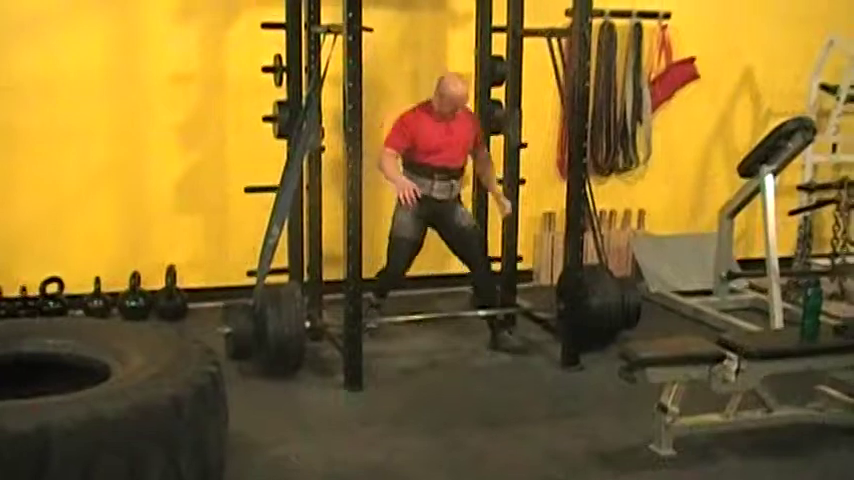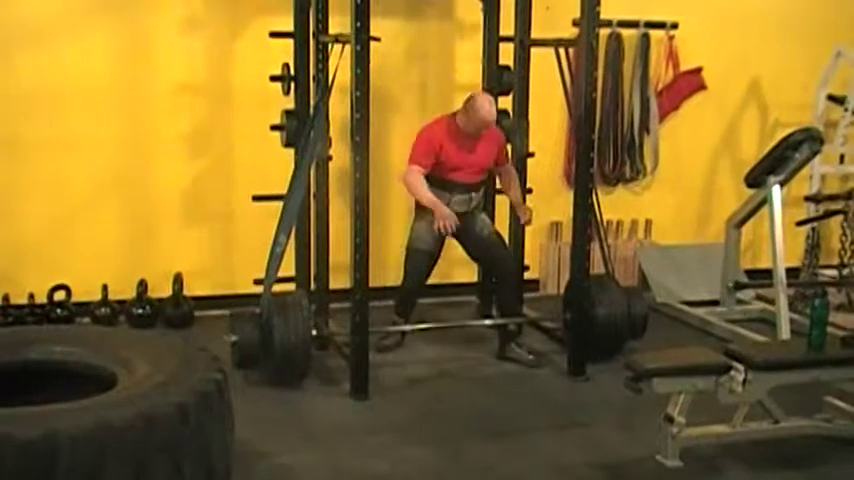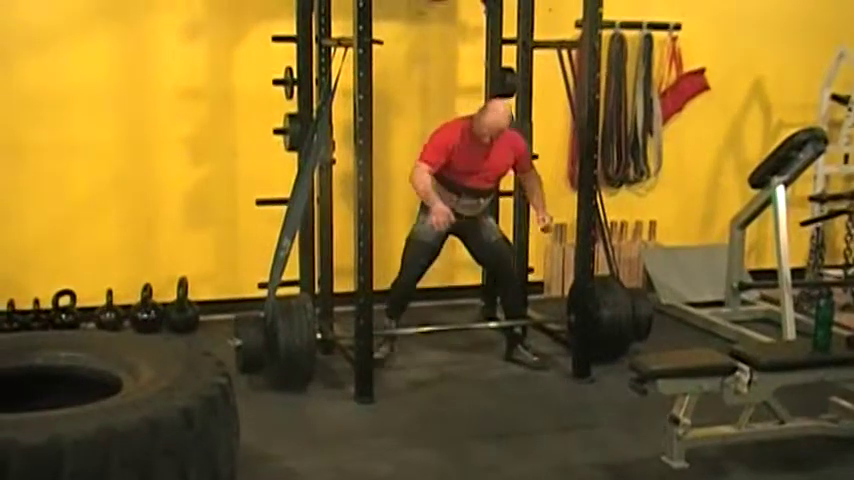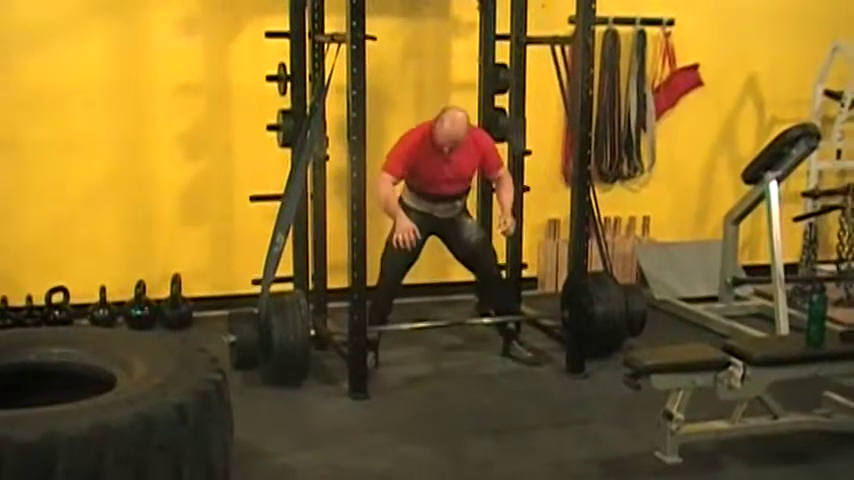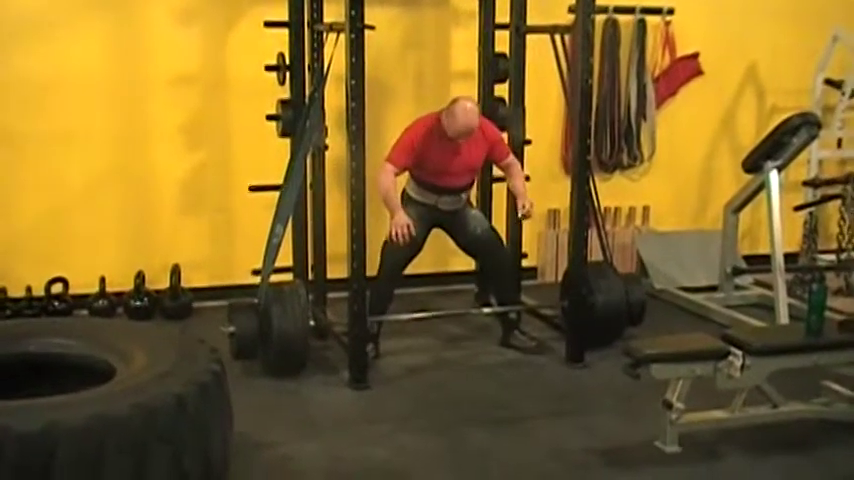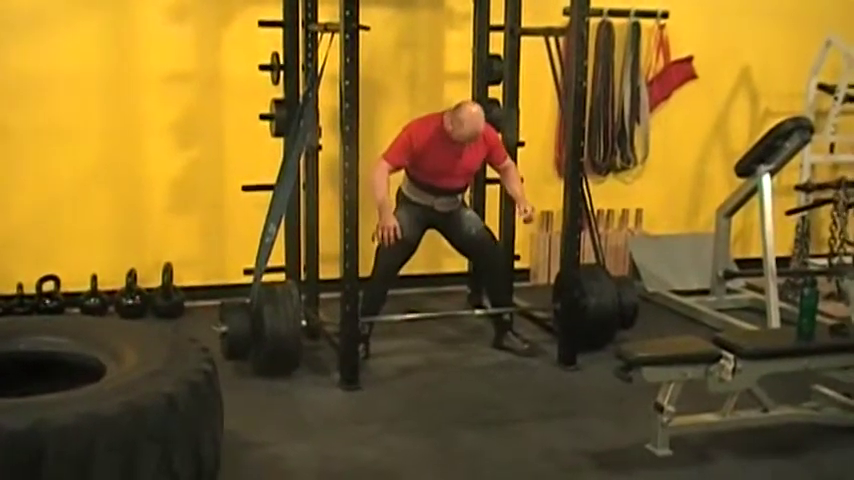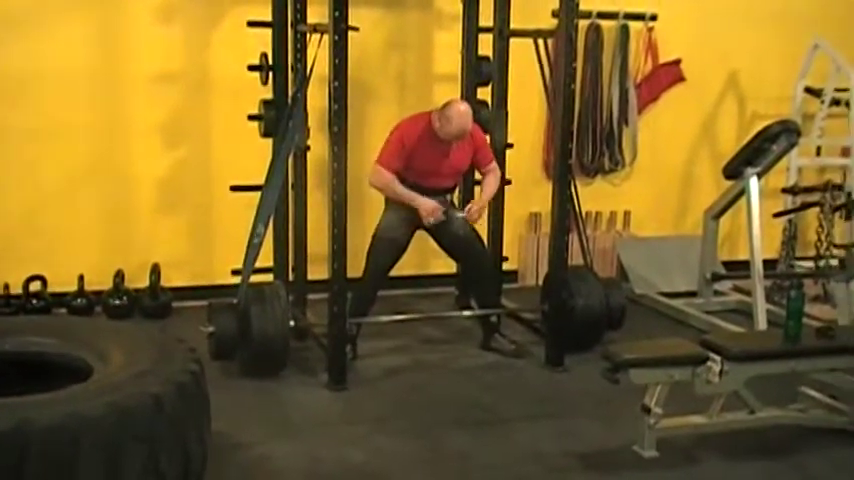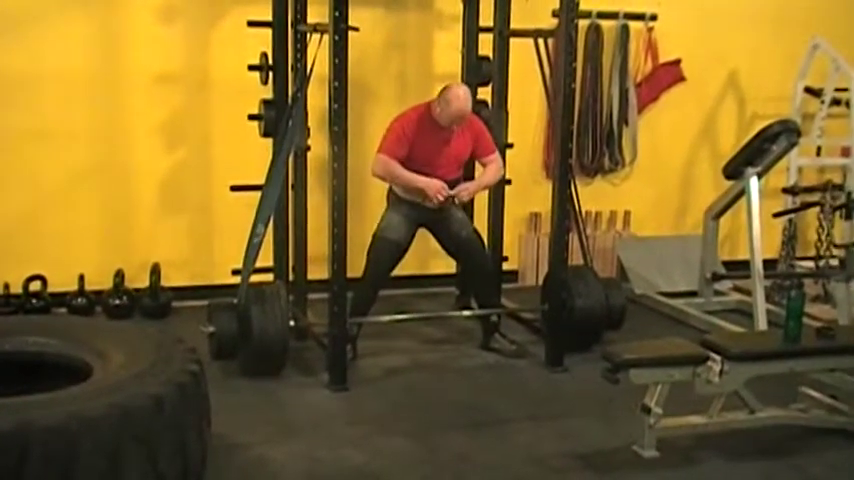
dt=0.4s
person 1, frame 1
left shoulder: (470, 121)
right shoulder: (412, 120)
left elbow: (482, 157)
right elbow: (386, 157)
left wrist: (497, 194)
right wrist: (400, 180)
left hip: (450, 201)
right hip: (415, 199)
left knee: (479, 257)
right knee: (398, 263)
left ankle: (498, 329)
right ankle: (374, 304)
person 1, frame 2
left shoulder: (495, 135)
right shoulder: (434, 133)
left elbow: (505, 170)
right elbow: (412, 175)
left wrist: (518, 204)
right wrist: (438, 207)
left hip: (471, 211)
right hip: (435, 212)
left knee: (506, 267)
right knee: (415, 275)
left ankle: (509, 340)
right ankle: (398, 328)
person 1, frame 3
left shoulder: (515, 142)
right shoulder: (450, 133)
left elbow: (529, 176)
right elbow: (419, 173)
left wrist: (540, 209)
right wrist: (435, 204)
left hip: (477, 214)
right hip: (440, 210)
left knee: (510, 271)
right knee: (410, 270)
left ankle: (516, 342)
right ankle: (386, 334)
person 1, frame 4
left shoulder: (481, 141)
right shoulder: (413, 141)
left elbow: (502, 177)
right elbow: (384, 183)
left wrist: (506, 211)
right wrist: (399, 219)
left hip: (455, 213)
right hip: (415, 212)
left knee: (489, 268)
right knee: (391, 273)
left ankle: (511, 338)
right ankle: (370, 343)
person 1, frame 5
left shoulder: (487, 131)
right shoulder: (419, 132)
left elbow: (510, 164)
right elbow: (386, 174)
left wrist: (521, 195)
right wrist: (397, 213)
left hip: (459, 205)
right hip: (419, 204)
left knee: (498, 257)
right knee: (391, 263)
left ankle: (511, 328)
right ankle: (370, 334)
person 1, frame 6
left shoulder: (486, 135)
right shoulder: (419, 131)
left elbow: (507, 167)
right elbow: (381, 169)
left wrist: (521, 199)
right wrist: (385, 213)
left hip: (454, 207)
right hip: (414, 204)
left knee: (494, 258)
right knee: (386, 264)
left ankle: (504, 331)
right ankle: (361, 334)
person 1, frame 7
left shoulder: (473, 135)
right shoulder: (408, 131)
left elbow: (492, 171)
right elbow: (378, 177)
left wrist: (482, 201)
right wrist: (418, 202)
left hip: (443, 207)
right hip: (406, 206)
left knee: (482, 260)
right knee: (376, 267)
left ankle: (492, 331)
right ankle: (348, 335)
person 1, frame 8
left shoulder: (473, 126)
right shoulder: (409, 122)
left elbow: (496, 165)
right elbow: (380, 166)
left wrist: (475, 185)
right wrist: (423, 182)
left hip: (447, 205)
right hip: (405, 203)
left knee: (481, 262)
right knee: (377, 267)
left ankle: (491, 331)
right ankle: (348, 335)
